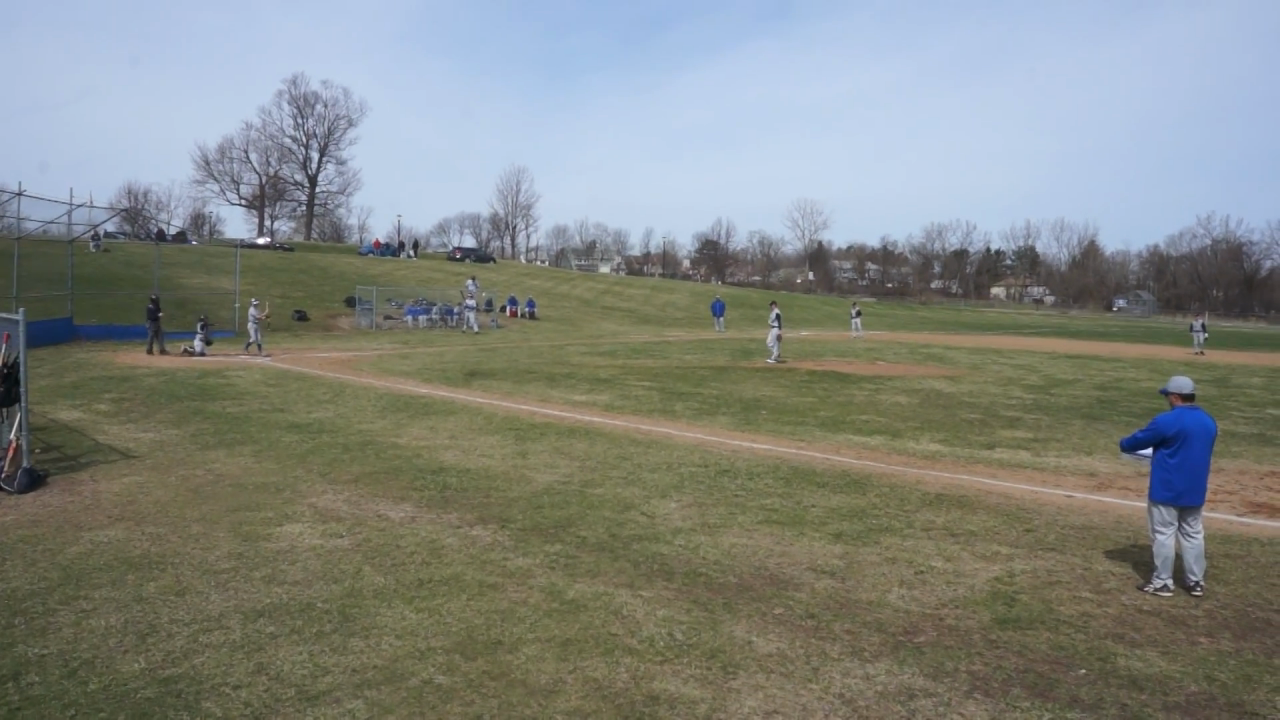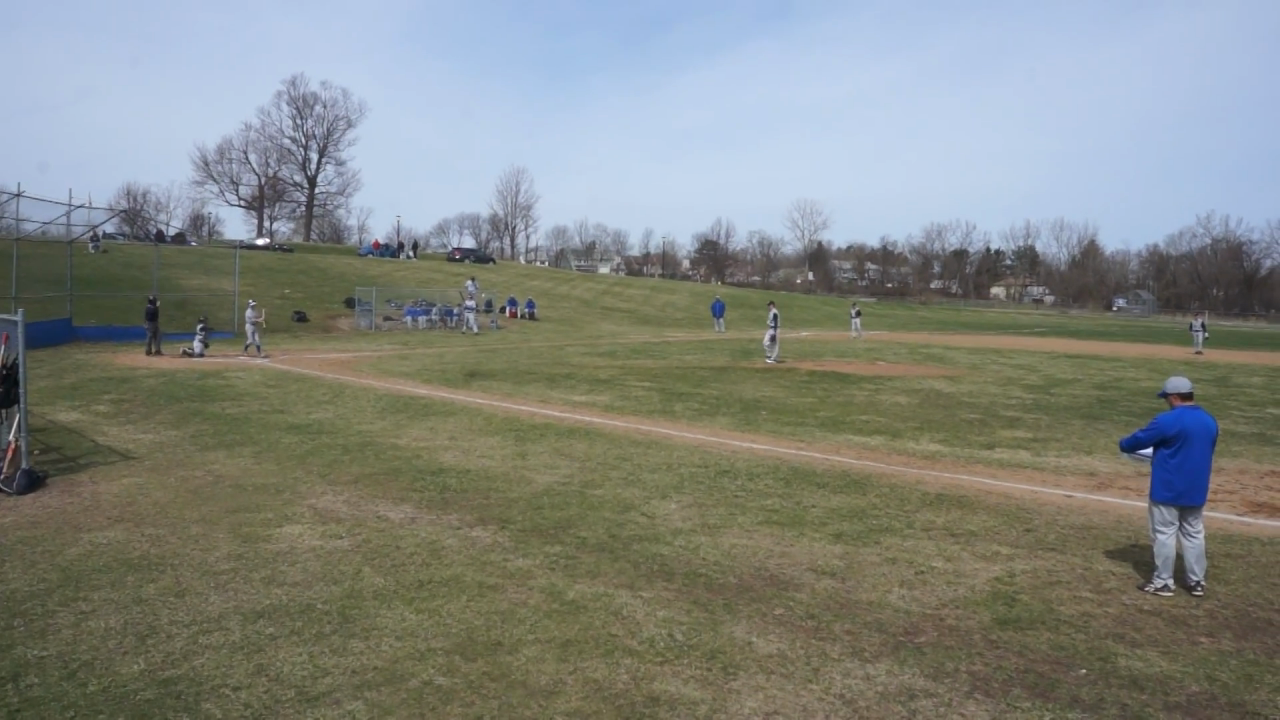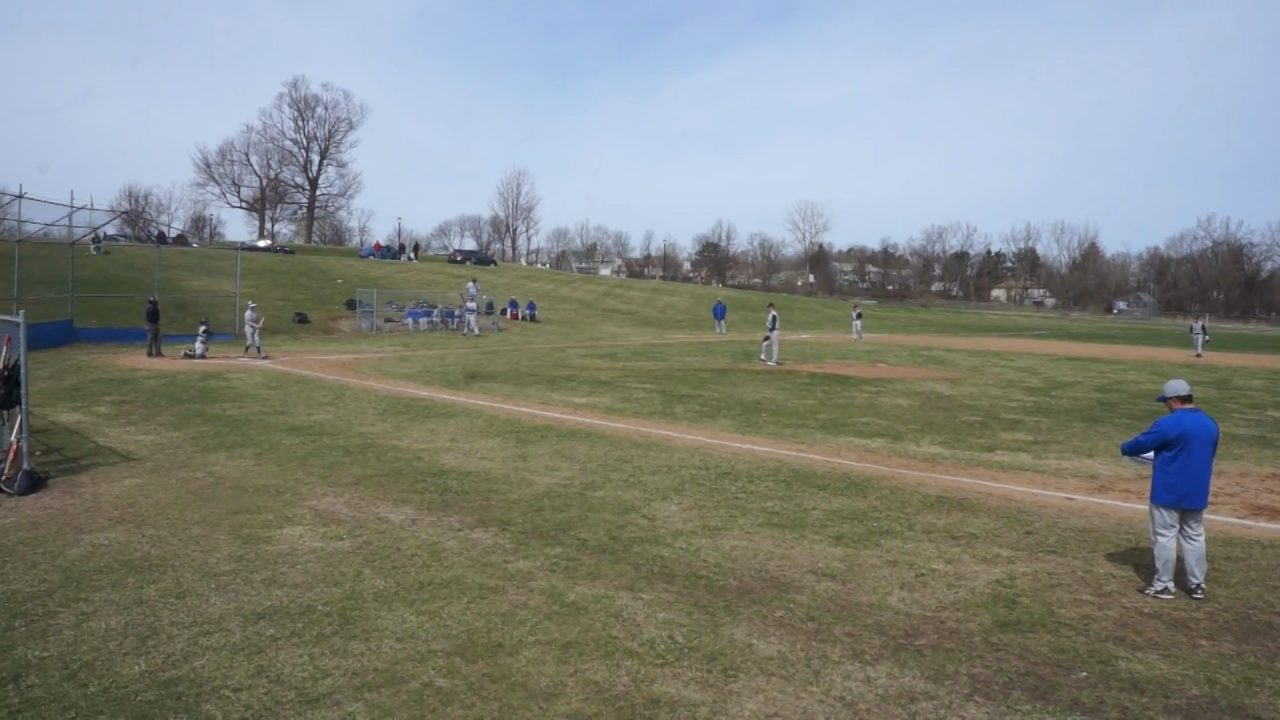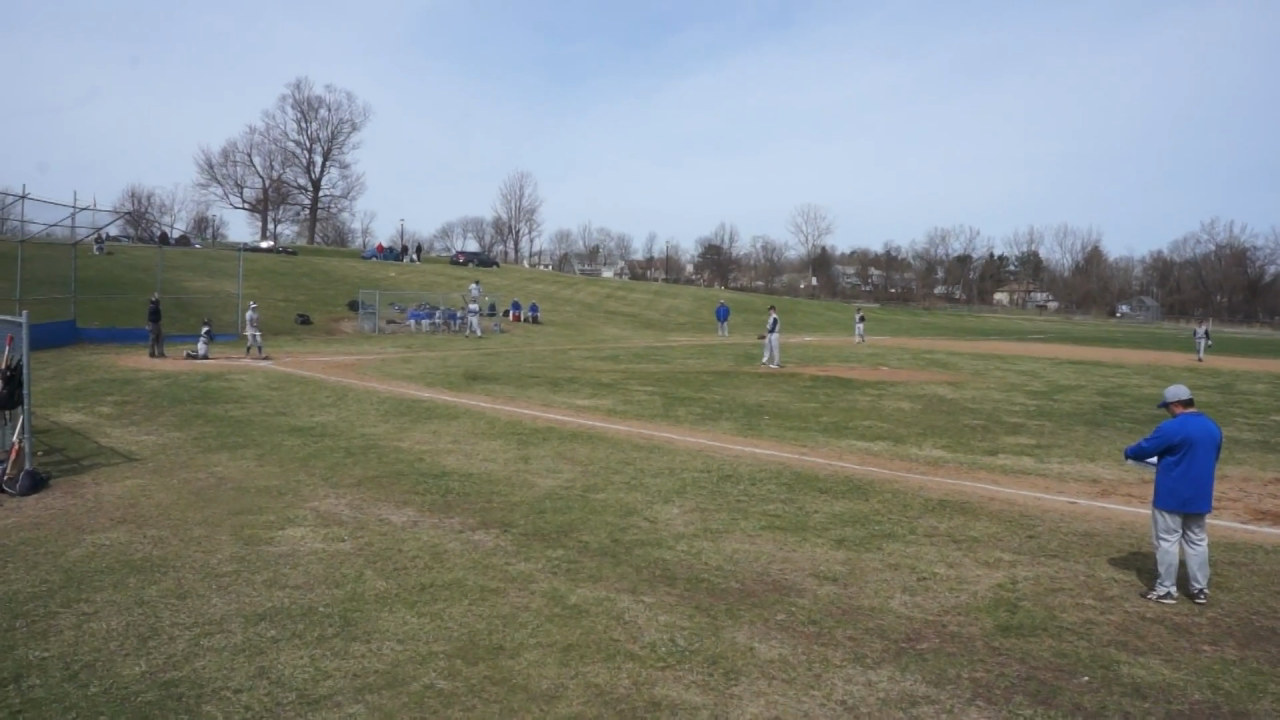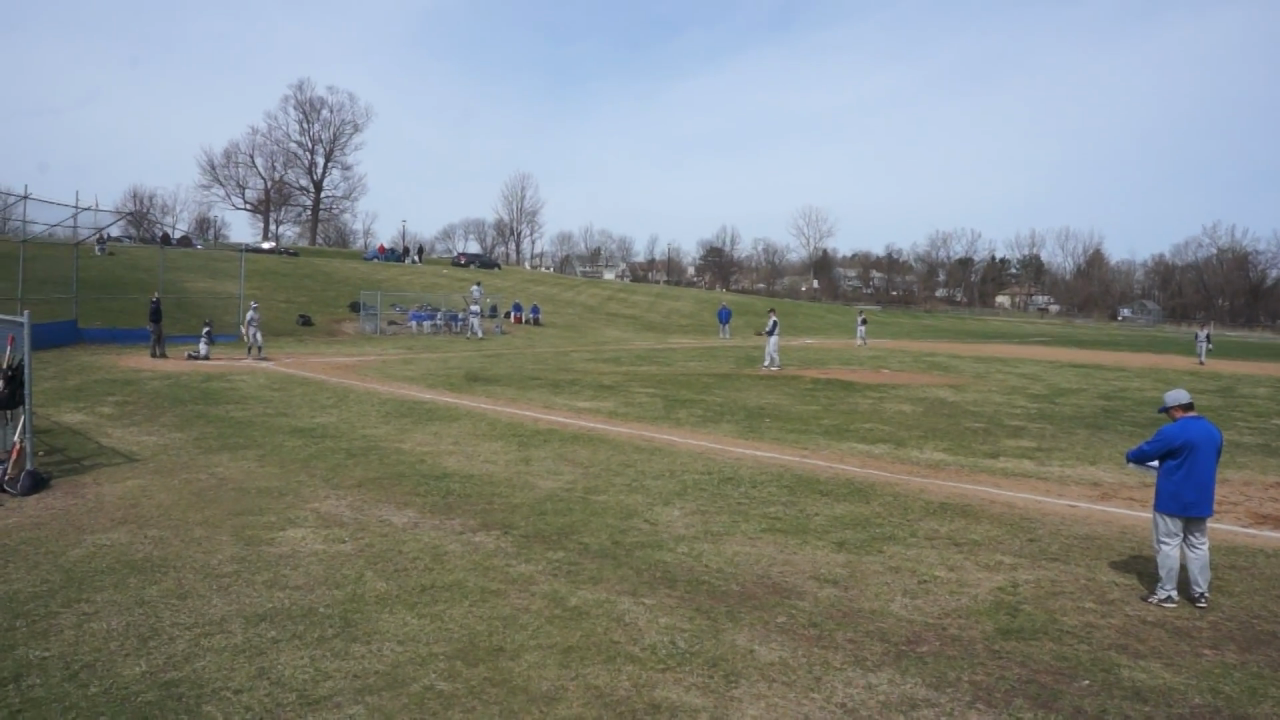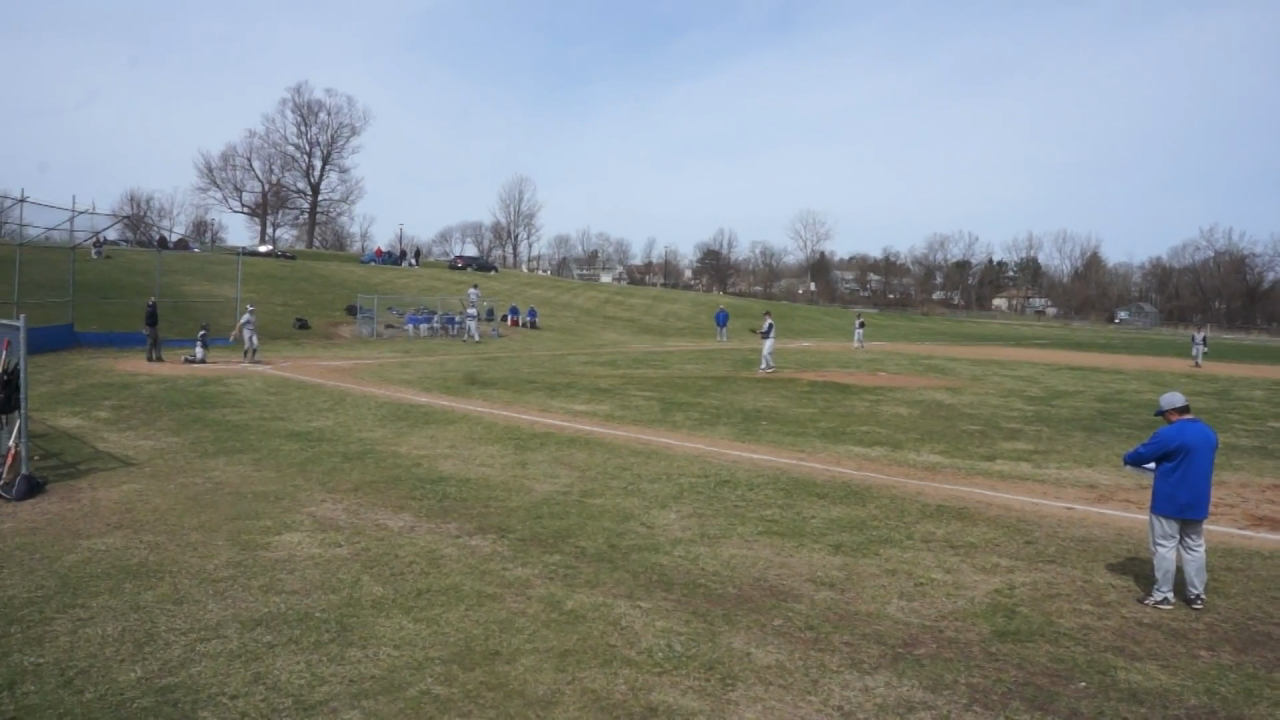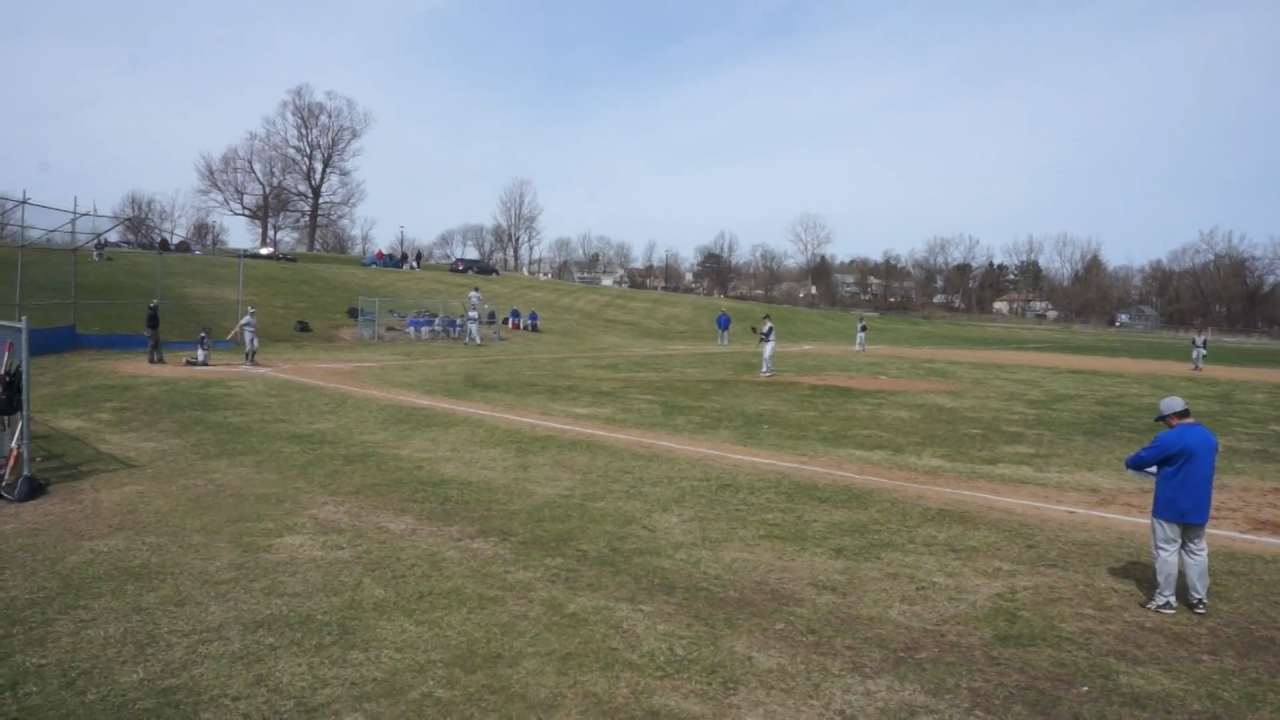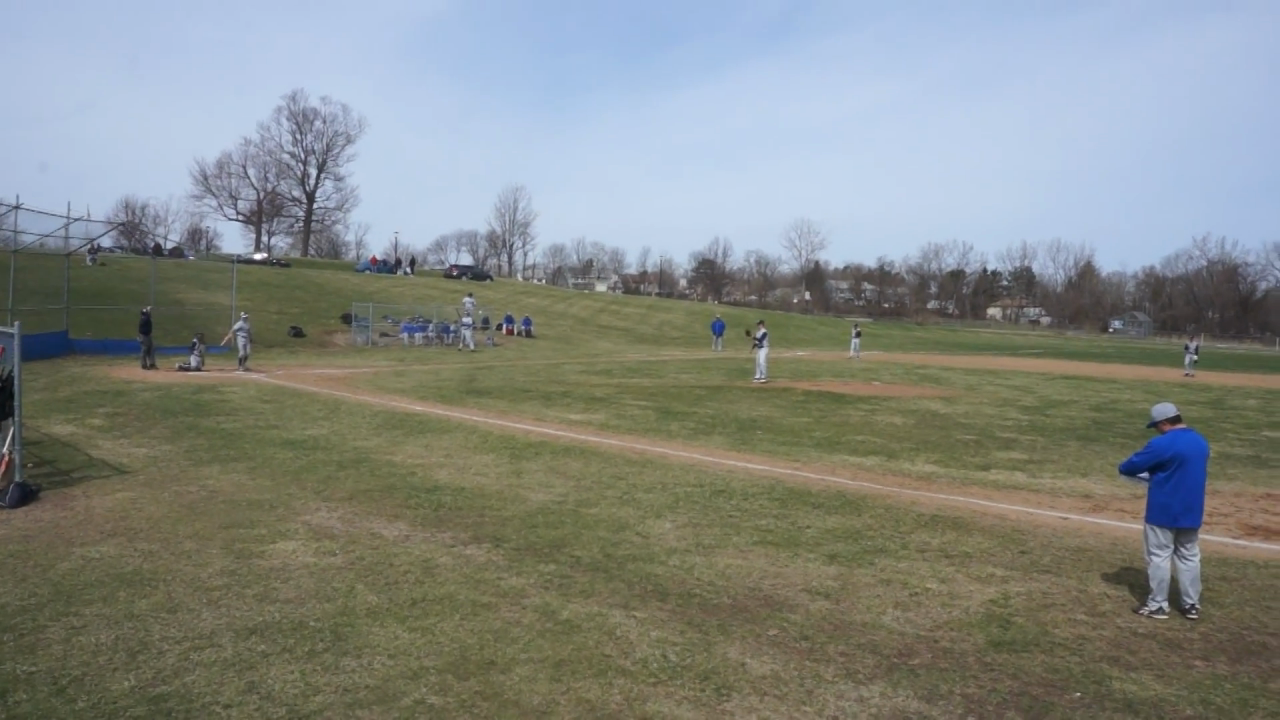
dt=0.1s
person 1, frame 1
left shoulder: (1166, 420)
right shoulder: (1209, 422)
left elbow: (1140, 440)
left wrist: (1123, 444)
left hip: (1167, 490)
right hip: (1195, 490)
left knee: (1163, 535)
right knee: (1193, 534)
left ankle: (1162, 582)
right ankle: (1196, 582)
person 1, frame 2
left shoulder: (1167, 420)
right shoulder: (1210, 421)
left elbow: (1139, 440)
left wrist: (1123, 444)
left hip: (1167, 489)
right hip: (1196, 489)
left knee: (1164, 535)
right knee: (1194, 534)
left ankle: (1163, 582)
right ankle: (1197, 581)
person 1, frame 3
left shoulder: (1168, 423)
right shoulder: (1210, 424)
left elbow: (1141, 444)
left wrist: (1125, 448)
left hip: (1168, 492)
right hip: (1197, 492)
left knee: (1165, 537)
right knee: (1194, 537)
left ankle: (1163, 585)
right ankle: (1197, 584)
person 1, frame 4
left shoulder: (1171, 428)
right shoulder: (1213, 428)
left elbow: (1144, 449)
left wrist: (1128, 452)
left hip: (1171, 497)
right hip: (1200, 496)
left knee: (1167, 542)
right knee: (1197, 541)
left ankle: (1166, 590)
right ankle: (1200, 589)
person 1, frame 5
left shoulder: (1172, 432)
right shoulder: (1214, 432)
left elbow: (1145, 452)
left wrist: (1129, 455)
left hip: (1172, 500)
right hip: (1201, 500)
left knee: (1168, 546)
right knee: (1198, 545)
left ankle: (1167, 594)
right ankle: (1201, 593)
person 1, frame 6
left shoulder: (1168, 434)
right shoulder: (1209, 434)
left elbow: (1139, 456)
left wrist: (1126, 458)
left hip: (1168, 502)
right hip: (1197, 502)
left knee: (1164, 548)
right knee: (1194, 547)
left ankle: (1163, 595)
right ankle: (1197, 595)
person 1, frame 7
left shoulder: (1169, 438)
right shoulder: (1210, 437)
left elbow: (1140, 460)
left wrist: (1128, 462)
left hip: (1170, 506)
right hip: (1198, 506)
left knee: (1166, 552)
right knee: (1197, 551)
left ankle: (1165, 599)
right ankle: (1199, 599)
person 1, frame 8
left shoulder: (1161, 444)
right shoulder: (1201, 442)
left elbow: (1131, 466)
left wrist: (1122, 468)
left hip: (1163, 512)
right hip: (1191, 512)
left knee: (1159, 557)
right knee: (1189, 557)
left ankle: (1158, 605)
right ankle: (1192, 604)
